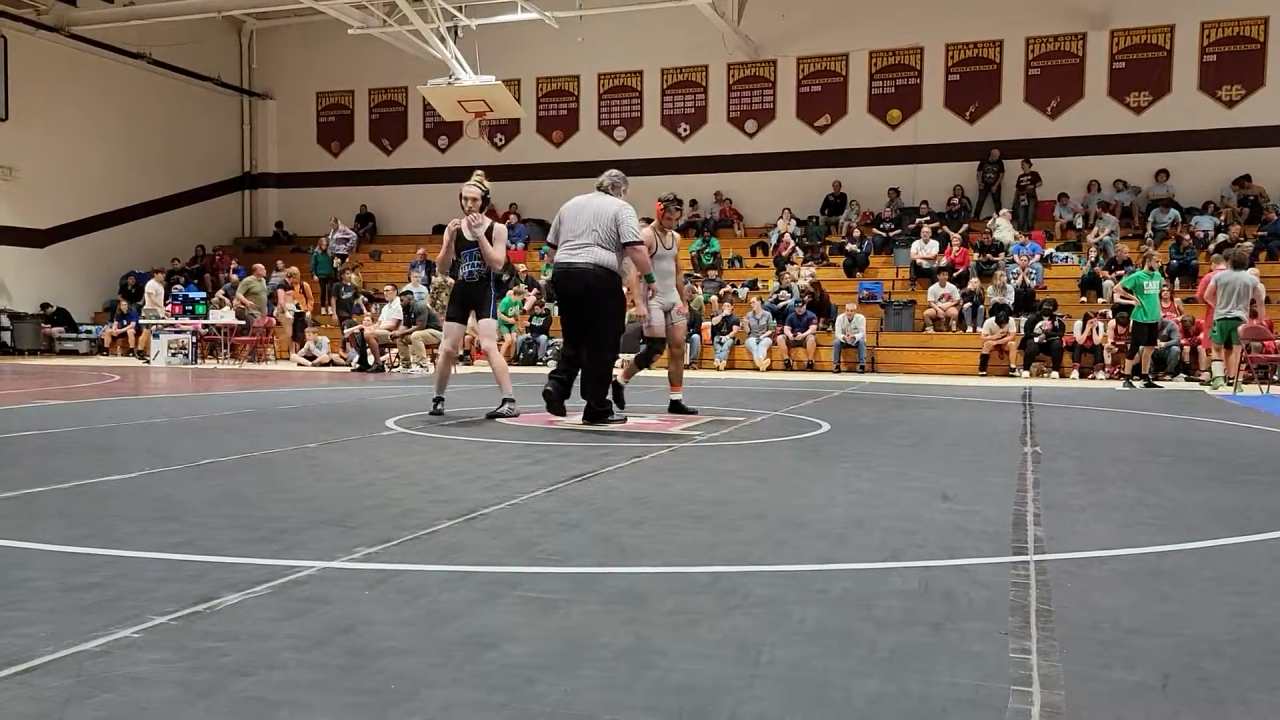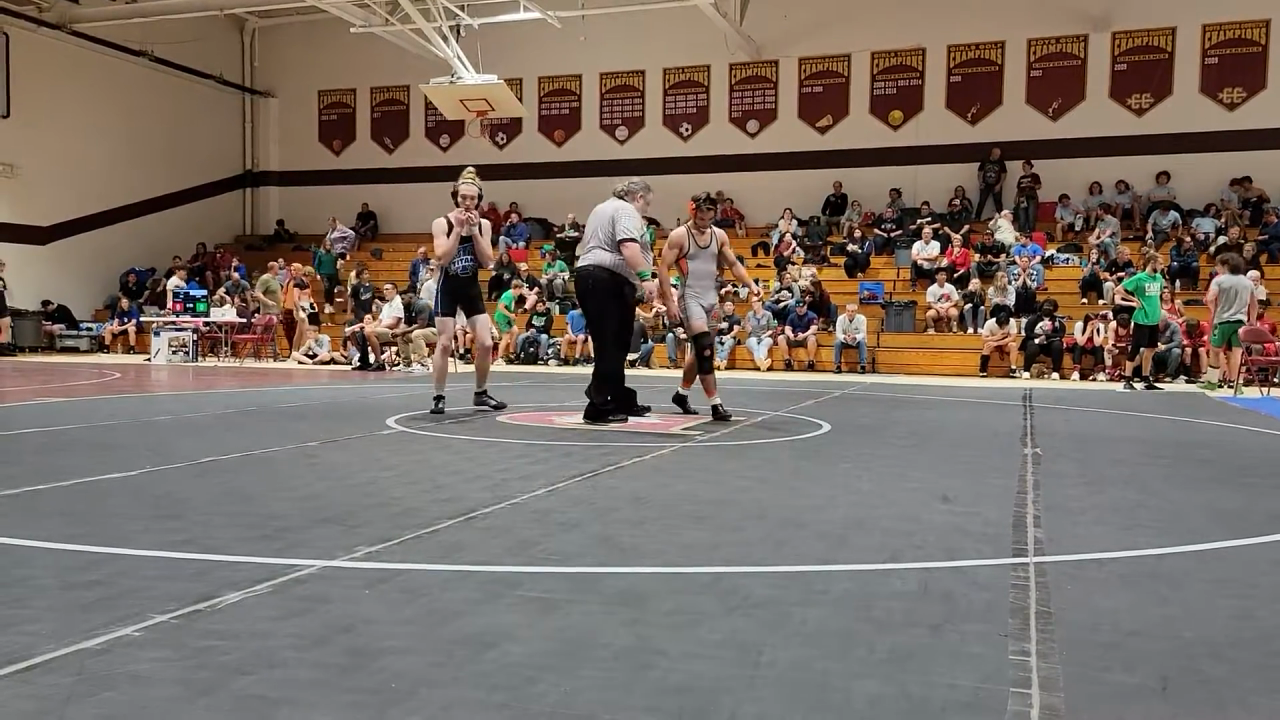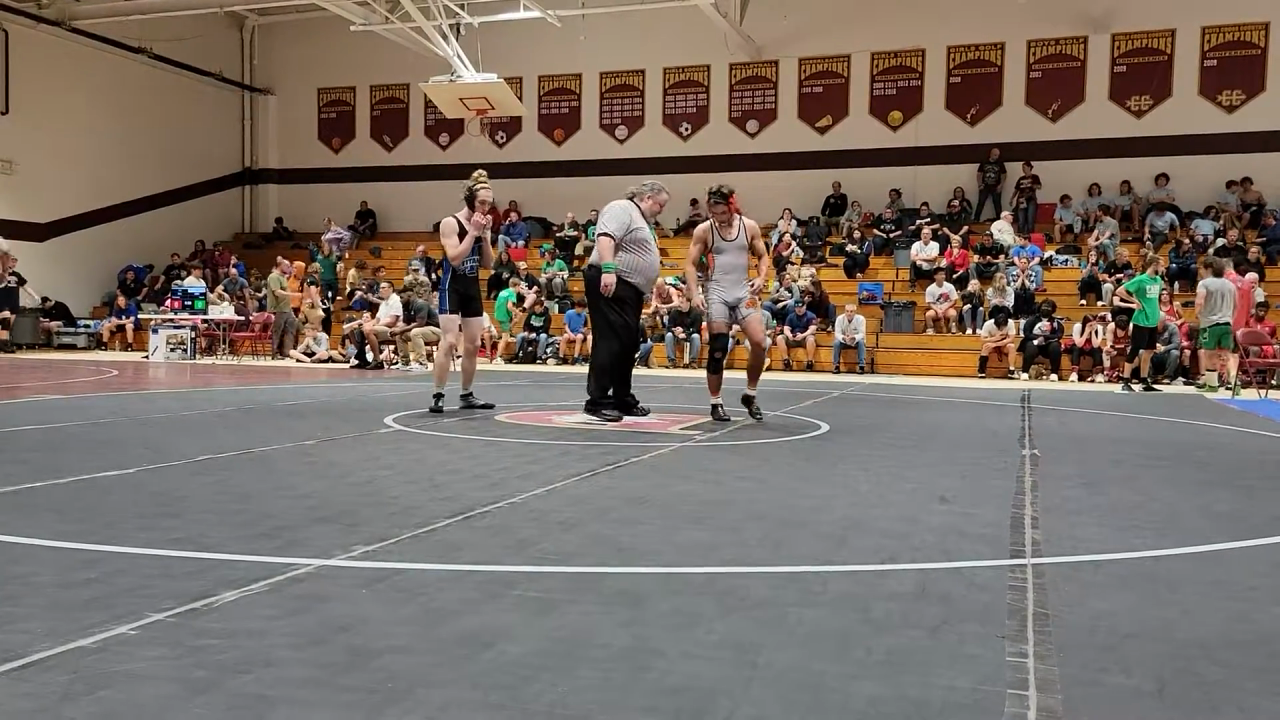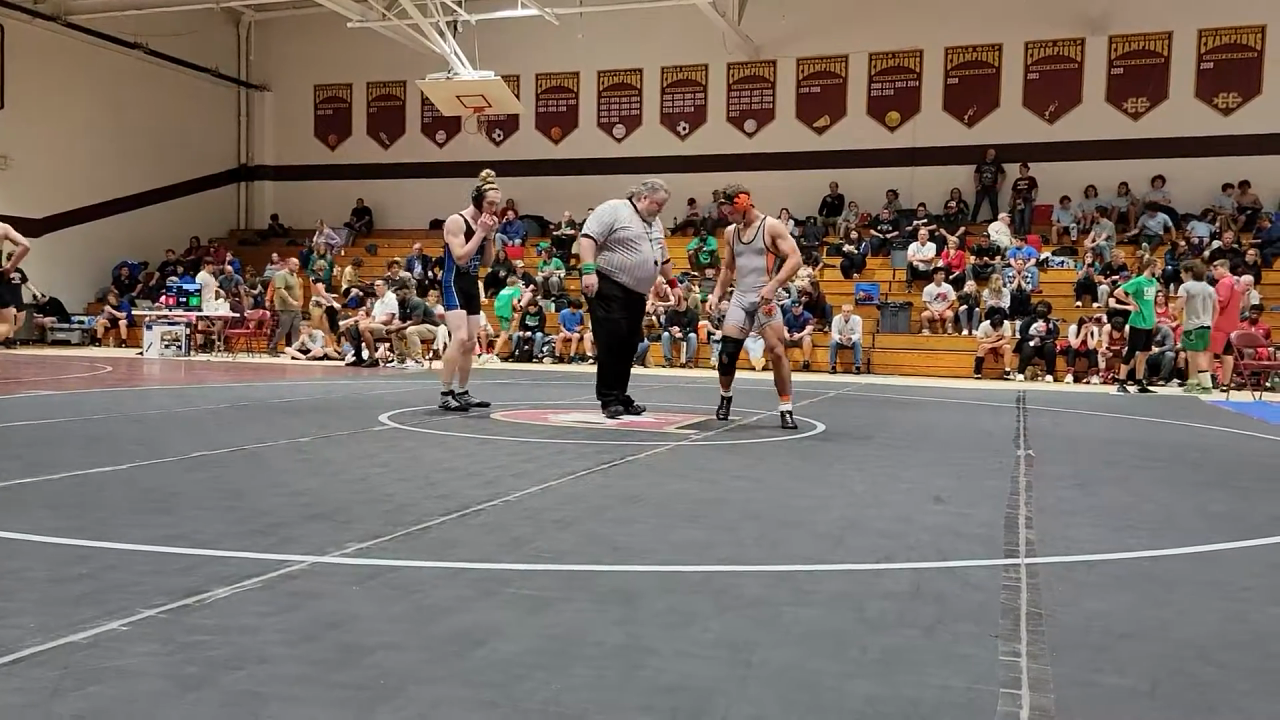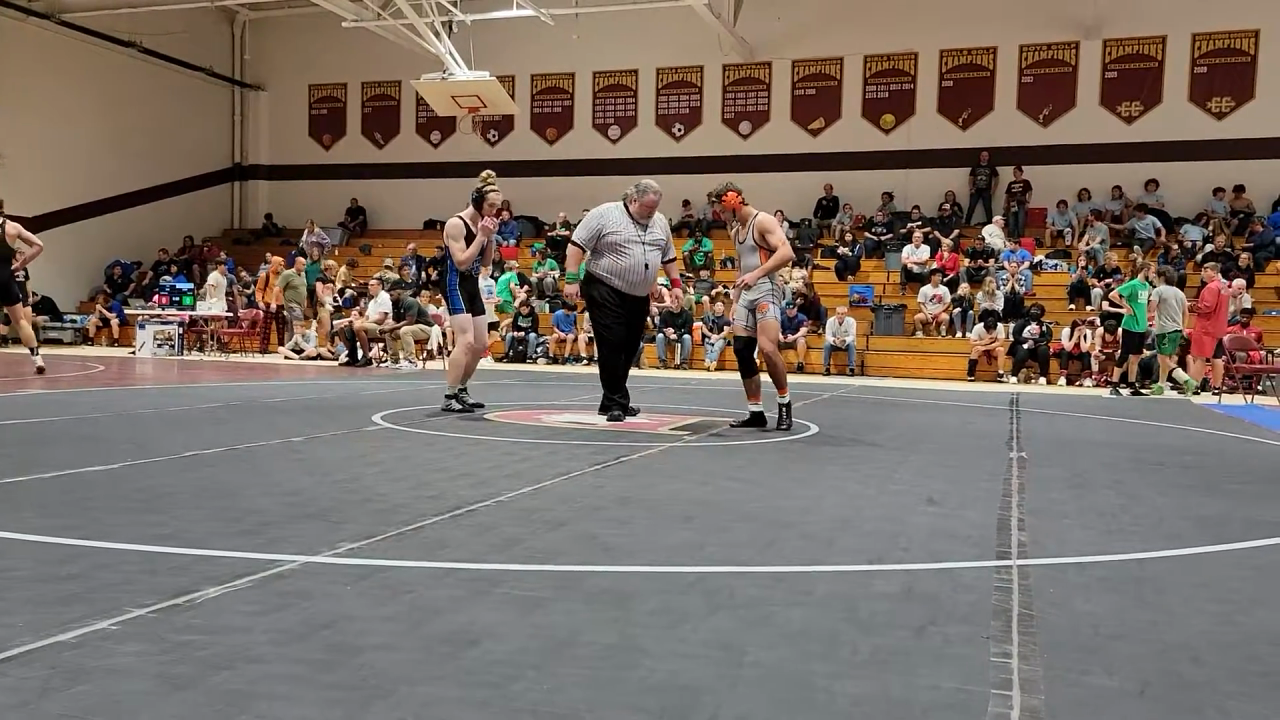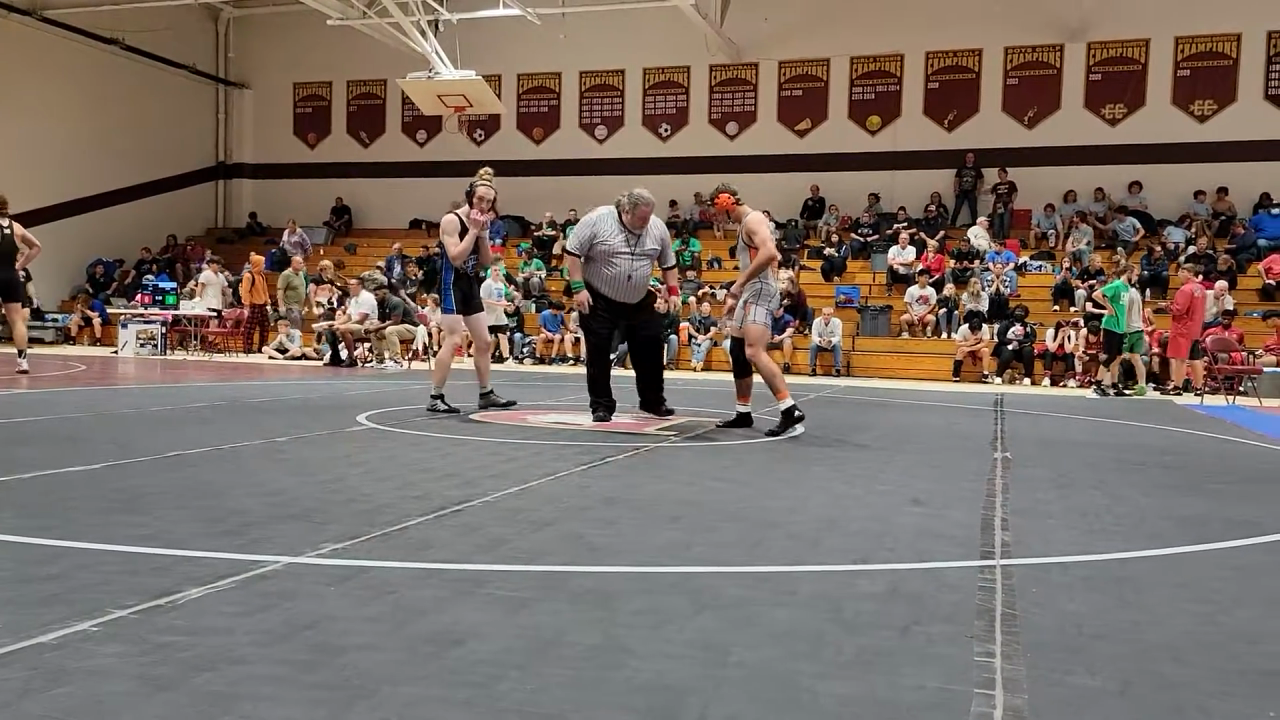
dt=0.3s
person 1, frame 1
left shoulder: (497, 229)
right shoulder: (454, 228)
left elbow: (496, 265)
right elbow: (442, 266)
left wrist: (479, 234)
right wrist: (449, 243)
left hip: (485, 293)
right hip: (460, 293)
left knee: (489, 347)
right knee: (448, 350)
left ankle: (509, 402)
right ankle: (438, 399)
person 1, frame 2
left shoulder: (484, 225)
right shoulder: (442, 223)
left elbow: (486, 262)
right elbow: (441, 259)
left wrist: (475, 230)
right wrist: (458, 229)
left hip: (472, 288)
right hip: (448, 288)
left knee: (485, 344)
right knee: (445, 344)
left ankle: (481, 393)
right ankle: (438, 398)
person 1, frame 3
left shoulder: (483, 226)
right shoulder: (450, 223)
left elbow: (488, 263)
right elbow: (455, 259)
left wrist: (484, 235)
right wrist: (472, 232)
left hip: (473, 287)
right hip: (452, 286)
left knee: (473, 345)
right knee: (450, 341)
left ankle: (466, 395)
right ankle: (438, 396)
person 1, frame 4
left shoulder: (484, 224)
right shoulder: (456, 221)
left elbow: (487, 262)
right elbow: (460, 258)
left wrist: (490, 236)
right wrist: (480, 232)
left hip: (472, 285)
right hip: (453, 284)
left knee: (469, 343)
right knee: (460, 338)
left ankle: (462, 392)
right ankle: (446, 394)
person 1, frame 5
left shoulder: (483, 225)
right shoulder: (456, 224)
left elbow: (486, 263)
right elbow: (461, 263)
left wrist: (490, 238)
right wrist: (481, 236)
left hip: (473, 287)
right hip: (457, 287)
left knee: (481, 344)
right knee: (466, 341)
left ankle: (460, 389)
right ankle: (449, 398)
person 1, frame 6
left shoulder: (483, 223)
right shoulder: (451, 220)
left elbow: (486, 262)
right elbow: (456, 258)
left wrist: (483, 233)
right wrist: (473, 231)
left hip: (472, 286)
right hip: (453, 285)
left knee: (484, 342)
right knee: (453, 341)
left ankle: (486, 394)
right ankle: (435, 398)
person 2, frame 1
left shoulder: (570, 205)
right shoulder: (621, 208)
left elbow: (552, 246)
right elbow: (636, 248)
right wrist: (649, 278)
left hip: (564, 277)
right hip: (598, 280)
left knee: (575, 341)
right knee: (601, 345)
left ankle: (556, 385)
right ankle: (597, 409)
person 2, frame 2
left shoulder: (605, 208)
right shoulder: (626, 211)
right elbow: (629, 246)
right wrist: (645, 278)
left hip: (592, 281)
right hip: (609, 283)
left knee: (613, 344)
right knee: (612, 345)
left ankle: (622, 400)
right ankle: (598, 407)
person 2, frame 3
left shoulder: (640, 217)
right shoulder: (621, 209)
right elbow: (605, 238)
left wrist: (649, 287)
right wrist: (608, 271)
left hip: (628, 289)
right hip: (611, 284)
left knee: (628, 344)
right knee: (613, 341)
left ankle: (623, 400)
right ankle: (597, 401)
person 2, frame 4
left shoulder: (655, 223)
right shoulder: (613, 210)
left elbow: (662, 258)
right elbow: (587, 238)
left wrist: (673, 284)
right wrist: (588, 271)
left hip: (636, 293)
right hip: (608, 286)
left knee: (628, 345)
right knee: (613, 341)
left ankle: (620, 398)
right ankle: (610, 399)
person 2, frame 5
left shoulder: (660, 222)
right shoulder: (604, 214)
left elbow: (668, 256)
right elbow: (577, 245)
left wrist: (676, 284)
right wrist: (572, 279)
left hip: (638, 297)
right hip: (605, 292)
left knee: (629, 349)
right knee: (612, 348)
left ankle: (617, 400)
right ankle: (614, 404)
person 2, frame 6
left shoulder: (658, 227)
right shoulder: (596, 220)
left elbow: (668, 264)
right elbow: (572, 253)
left wrist: (672, 292)
right wrist: (578, 288)
left hip: (638, 302)
right hip: (598, 300)
left knee: (651, 347)
right knee: (599, 353)
left ankle: (653, 400)
right ankle: (601, 406)
person 3, frame 1
left shoulder: (675, 237)
right shoulder: (645, 236)
right elbow: (632, 271)
left wrist: (683, 300)
right wrist: (639, 303)
left hip: (672, 298)
right hip: (652, 299)
left knee: (678, 348)
right knee: (654, 350)
left ankle: (676, 400)
right ankle: (620, 381)
person 3, frame 2
left shoulder: (719, 235)
right shoulder: (678, 235)
left elbow: (733, 264)
right elbow: (664, 269)
left wrist: (750, 284)
right wrist: (670, 301)
left hip: (711, 297)
right hip: (690, 298)
left knee: (700, 351)
right knee: (705, 347)
left ankle: (681, 394)
right ankle: (715, 403)
person 3, frame 3
left shoulder: (750, 226)
right shoulder: (703, 230)
left elbow: (763, 255)
right elbow: (690, 264)
left wrist: (762, 277)
right wrist: (694, 293)
left hip: (744, 292)
right hip: (716, 293)
left knee: (759, 343)
right knee: (718, 350)
left ankle: (750, 396)
right ankle: (716, 403)
person 3, frame 4
left shoulder: (772, 227)
right shoulder: (731, 232)
left elbow: (795, 258)
left wrist: (773, 285)
right wrist: (717, 293)
left hip: (765, 297)
right hip: (739, 296)
left knee: (776, 351)
right knee: (728, 351)
left ankle: (786, 410)
right ankle: (726, 397)
person 3, frame 5
left shoulder: (764, 221)
right shoulder: (736, 231)
left elbow: (786, 253)
left wrist: (757, 274)
right wrist: (735, 300)
left hip: (767, 291)
right hip: (746, 295)
left knee: (768, 349)
right knee: (742, 353)
left ankle: (784, 402)
right ankle: (756, 413)
person 3, frame 6
left shoulder: (753, 220)
right shoulder: (744, 225)
left elbow: (769, 254)
left wrist: (739, 282)
right wrist: (736, 297)
left hip: (761, 293)
right hip: (751, 294)
left knee: (754, 353)
right knee: (737, 351)
left ankle: (790, 410)
right ankle: (743, 413)
